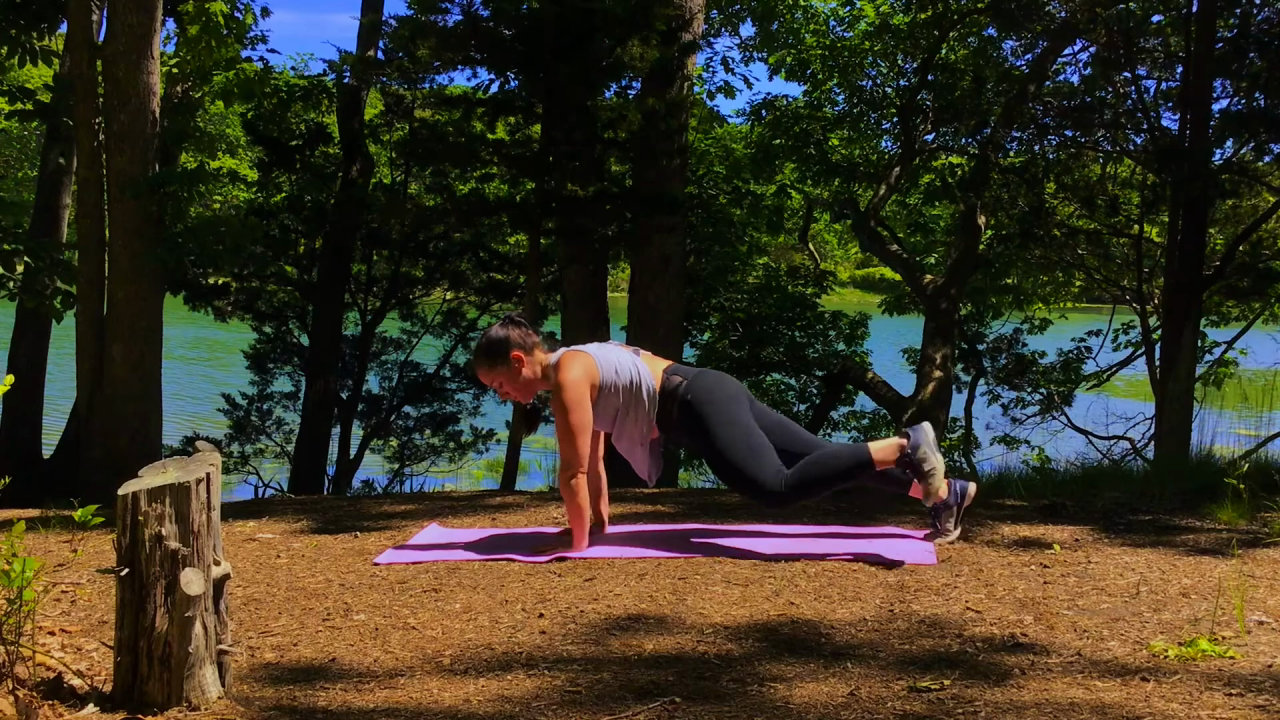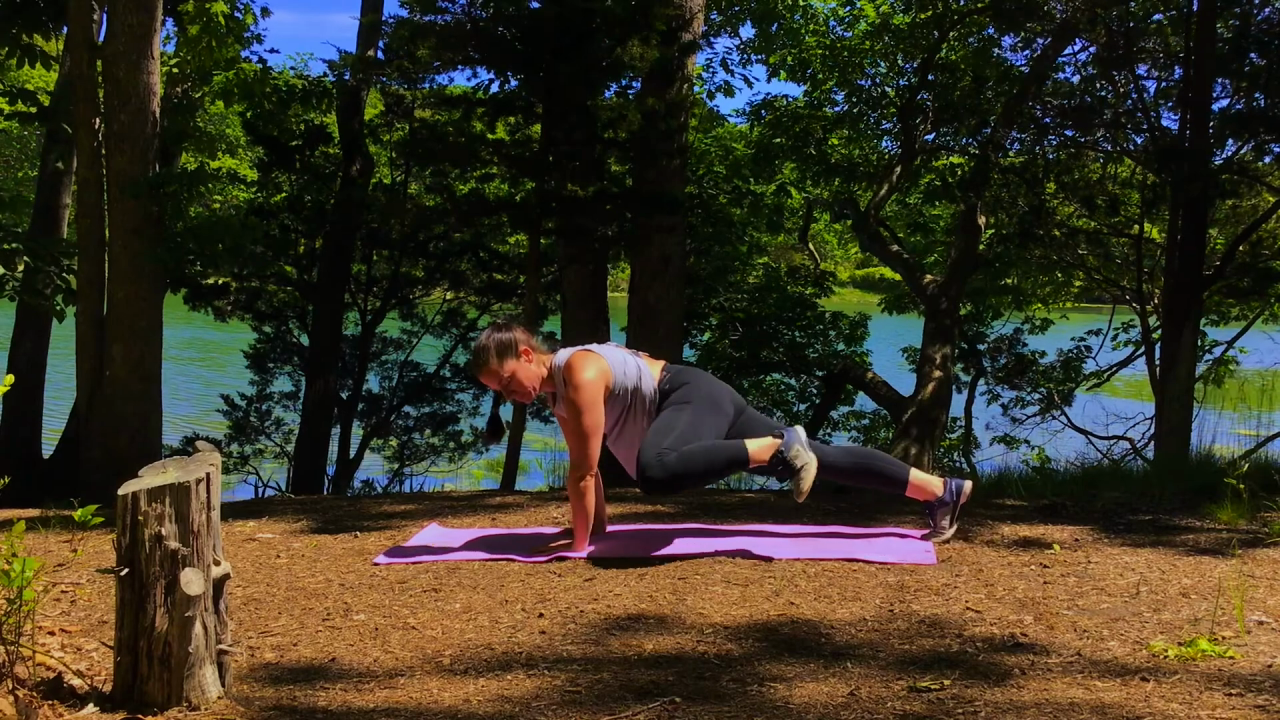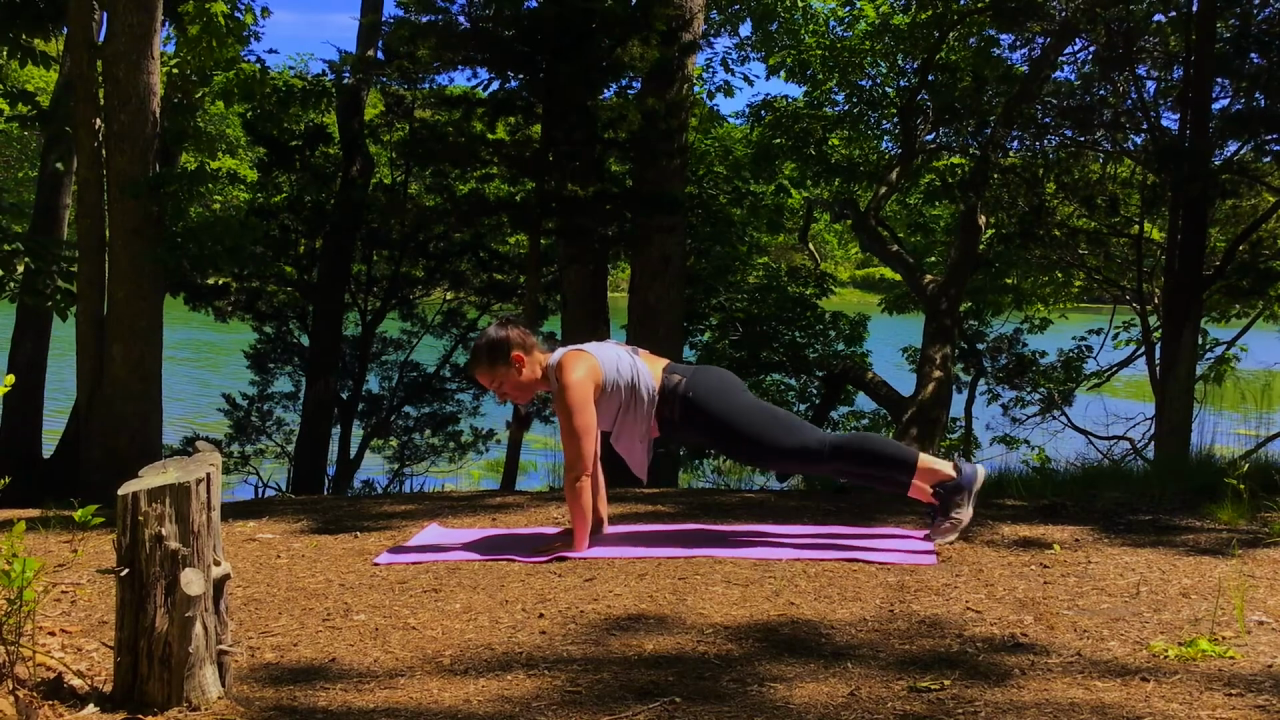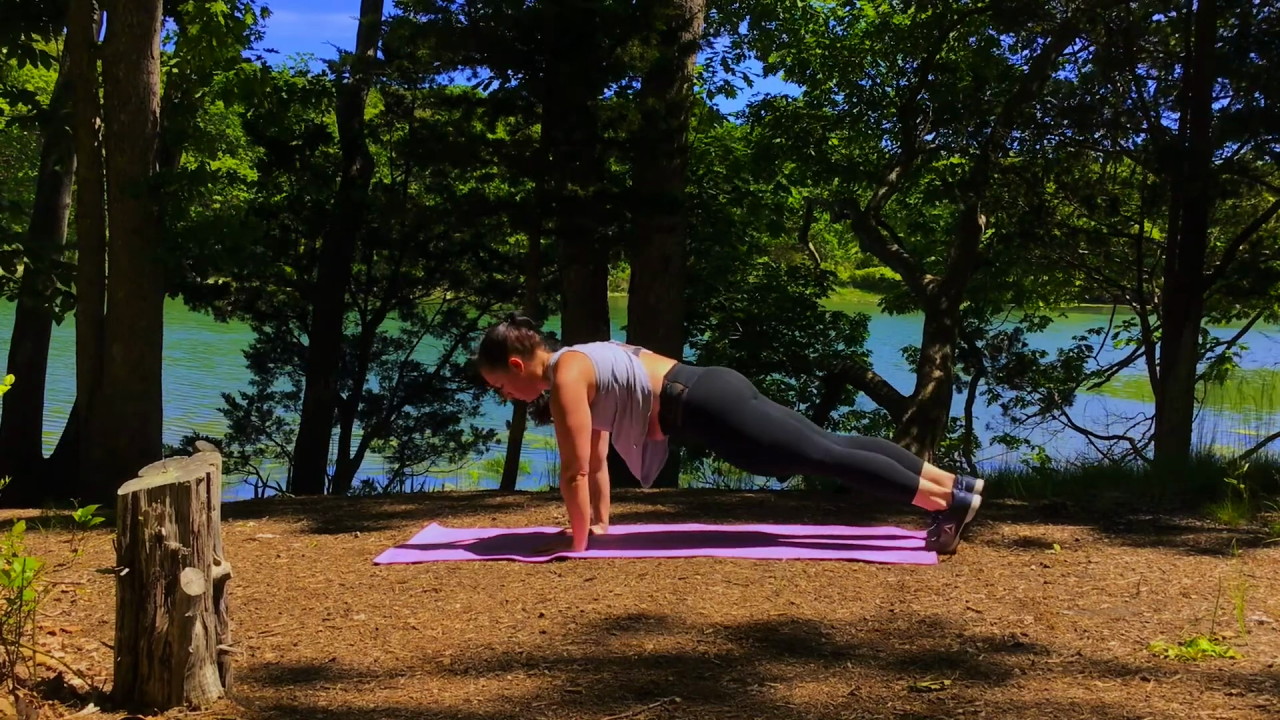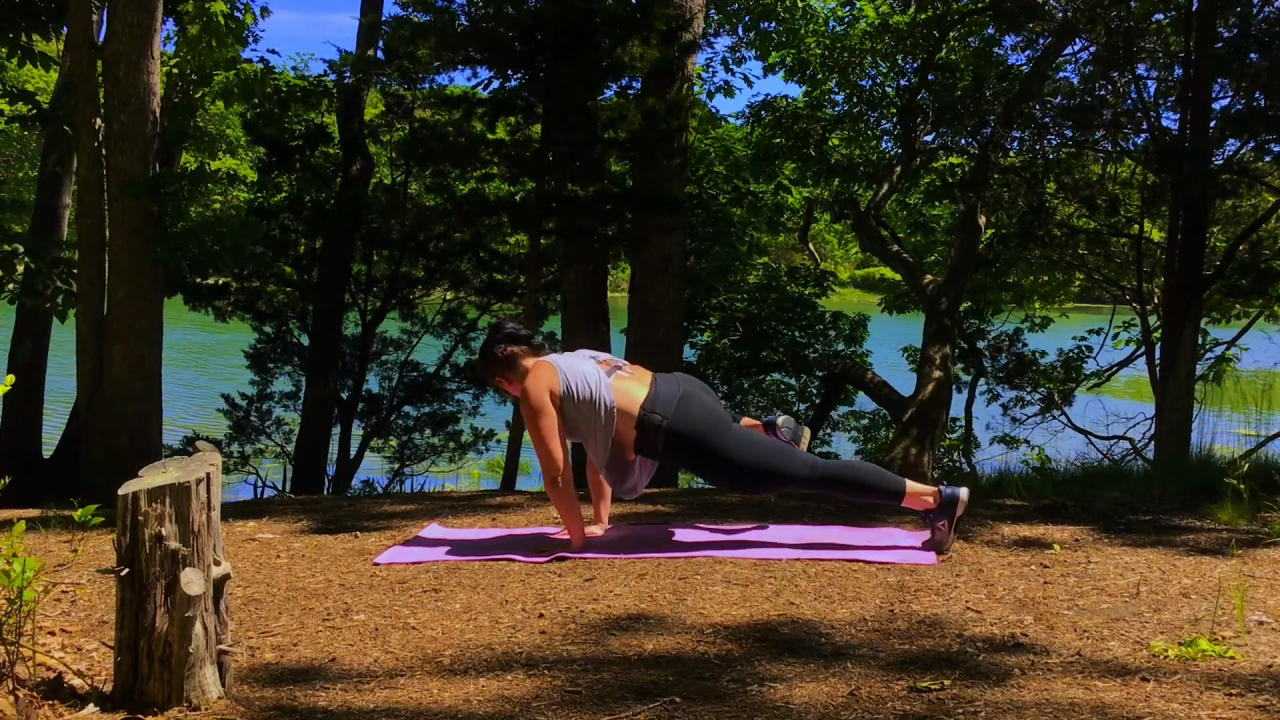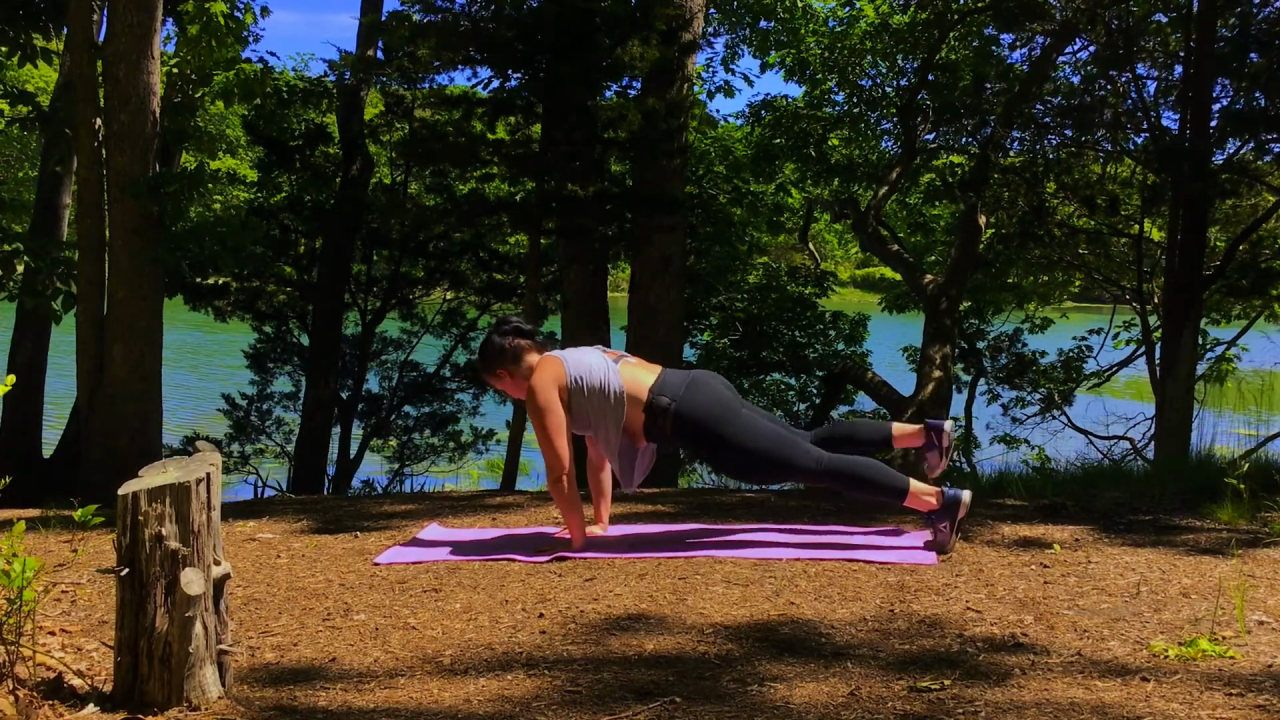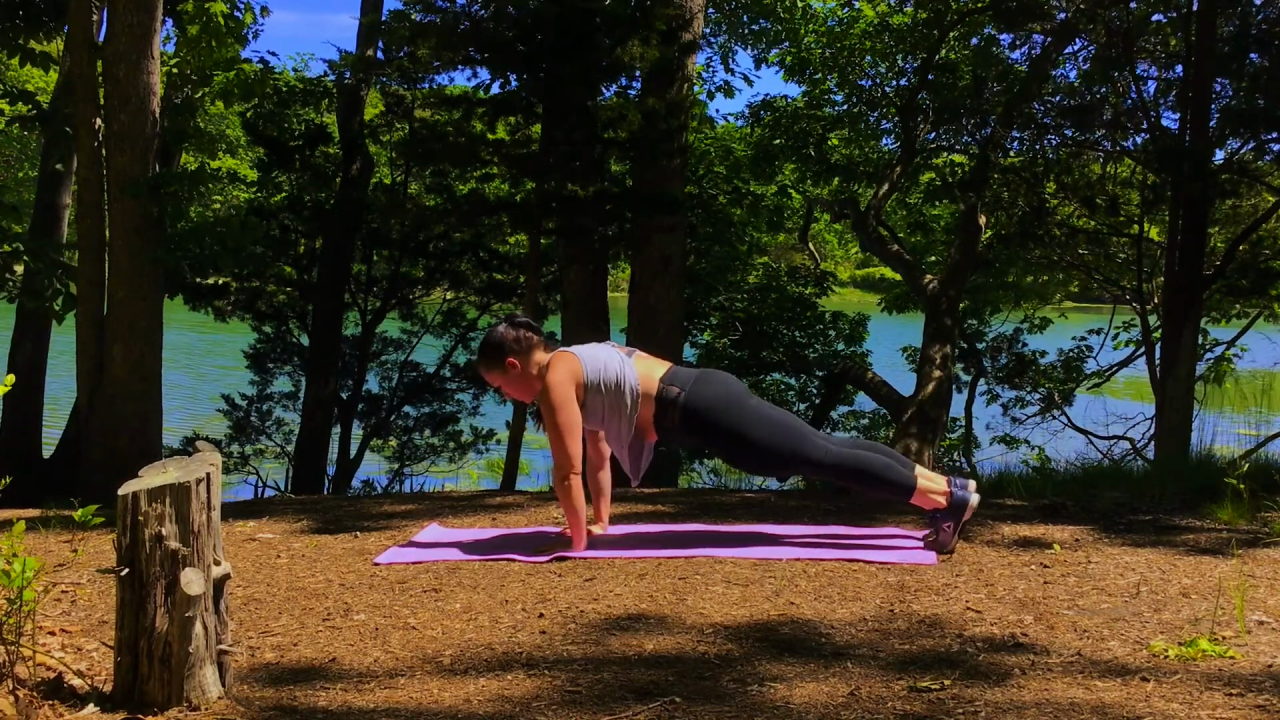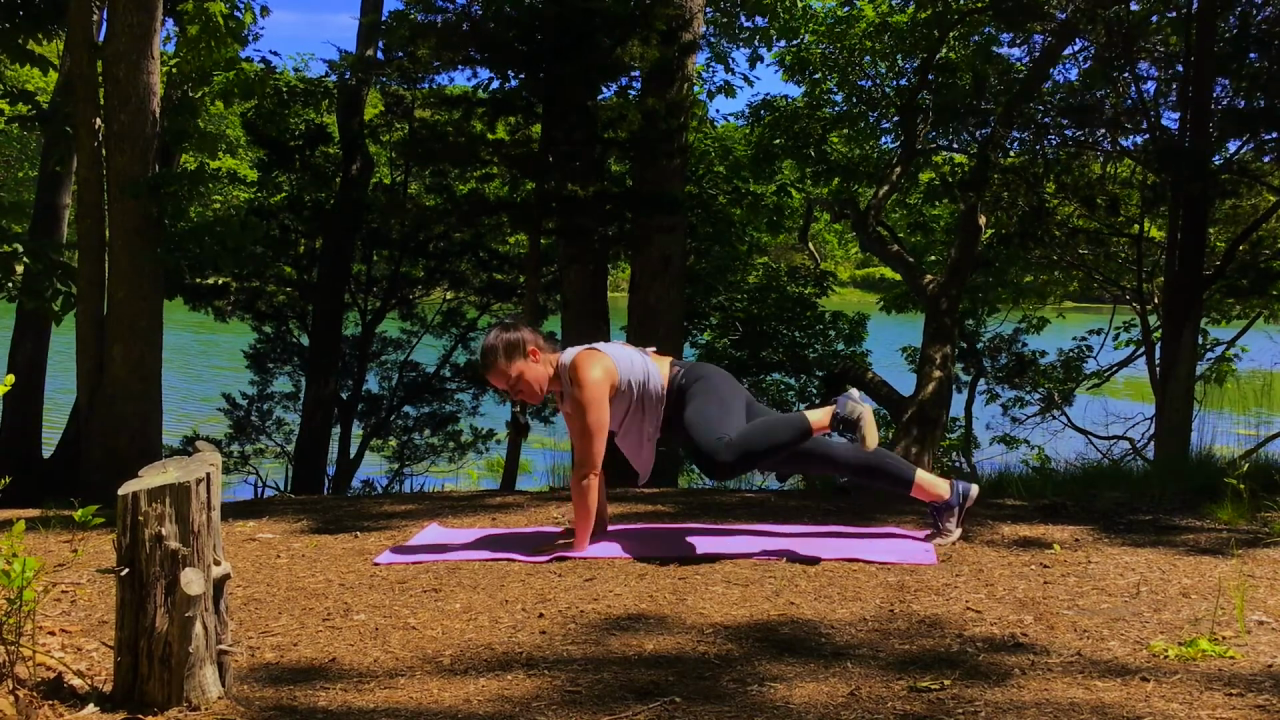
dt=0.5s
person 1, frame 1
left shoulder: (565, 376)
right shoulder: (574, 366)
left elbow: (574, 471)
right elbow: (594, 459)
left wrist: (578, 543)
right wrist: (600, 521)
left hip: (701, 403)
right hip: (711, 396)
left knee: (779, 487)
right knee: (818, 457)
left ankle: (906, 447)
right ankle: (941, 494)
person 1, frame 2
left shoulder: (579, 373)
right shoulder: (555, 391)
left elbow: (584, 470)
right elbow: (583, 463)
left wrist: (579, 542)
right wrist: (599, 520)
left hip: (694, 395)
right hip: (696, 402)
left knee: (655, 472)
right knee: (822, 461)
left ankle: (775, 448)
right ankle: (942, 489)
person 1, frame 3
left shoulder: (569, 376)
right shoulder: (567, 371)
left elbow: (578, 470)
right elbow: (591, 461)
left wrist: (578, 543)
right wrist: (599, 521)
left hip: (703, 403)
right hip: (701, 397)
left knee: (819, 449)
right knee: (817, 456)
left ankle: (954, 475)
right ankle: (936, 495)
person 1, frame 4
left shoulder: (564, 378)
right shoulder: (577, 362)
left elbow: (574, 472)
right elbow: (596, 457)
left wrist: (579, 541)
right wrist: (600, 522)
left hip: (708, 408)
right hip: (715, 388)
left knee: (825, 457)
right knee: (829, 445)
left ankle: (951, 500)
right ankle: (955, 481)
person 1, frame 5
left shoulder: (534, 386)
right shoulder: (576, 359)
left elbow: (556, 474)
right elbow: (598, 451)
left wrist: (578, 539)
right wrist: (600, 522)
left hip: (683, 429)
right hip: (684, 390)
left knee: (806, 473)
left ankle: (938, 499)
right ankle: (755, 429)
person 1, frame 6
left shoulder: (540, 381)
right shoulder: (572, 361)
left elbow: (559, 473)
right elbow: (599, 454)
left wrist: (578, 538)
right wrist: (601, 523)
left hip: (693, 416)
right hip: (700, 389)
left knee: (811, 464)
right knee: (811, 442)
left ankle: (941, 500)
right ankle: (924, 434)
person 1, frame 7
left shoulder: (553, 377)
right shoulder: (576, 365)
left elbow: (568, 472)
right elbow: (599, 455)
left wrist: (579, 540)
right wrist: (601, 522)
left hip: (703, 411)
right hip: (709, 391)
left knee: (822, 459)
right knee: (828, 447)
left ankle: (947, 499)
right ankle: (947, 484)
person 1, frame 8
left shoulder: (586, 372)
right shoulder: (558, 381)
left elbow: (589, 469)
right elbow: (585, 458)
left wrist: (580, 541)
right wrist: (598, 521)
left hip: (706, 388)
right hip: (701, 400)
left knee: (719, 461)
right knee: (824, 456)
left ankle: (829, 415)
right ankle: (948, 492)
